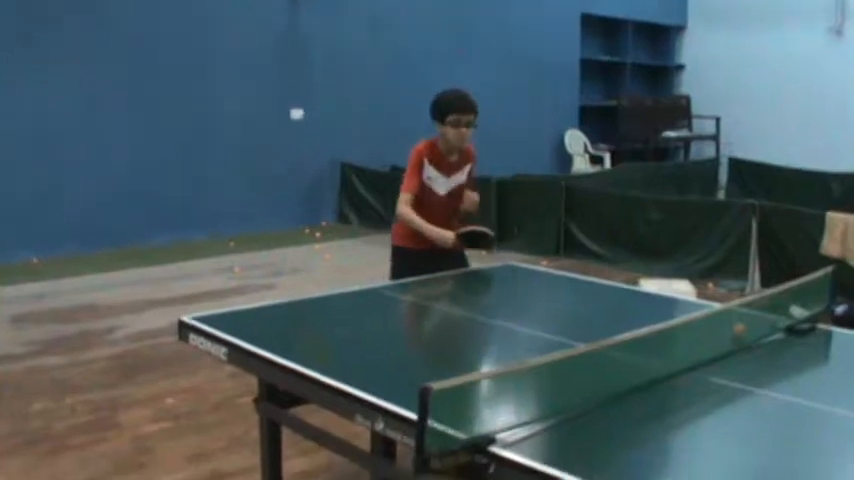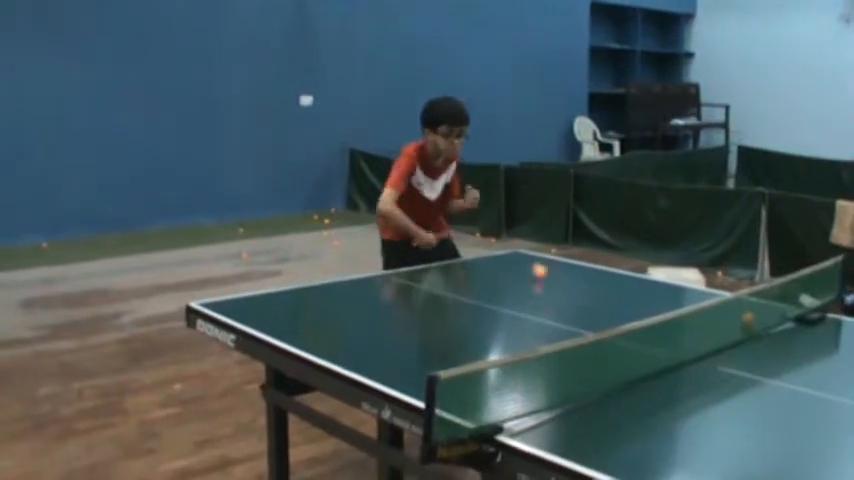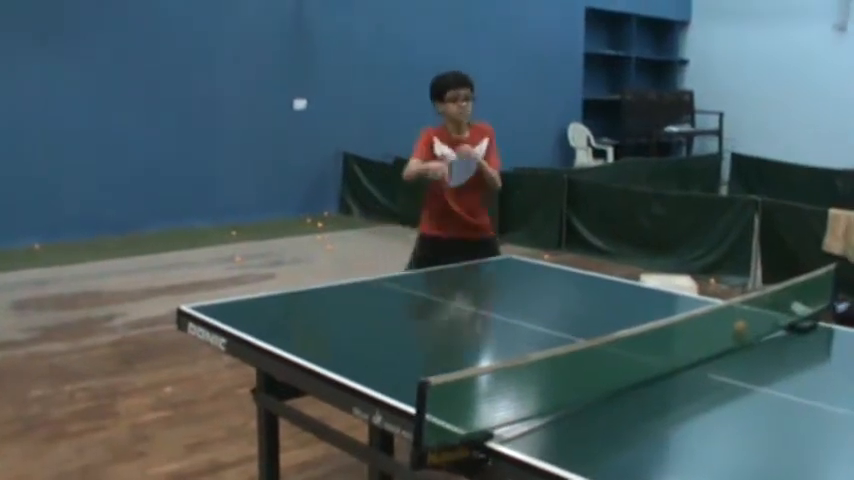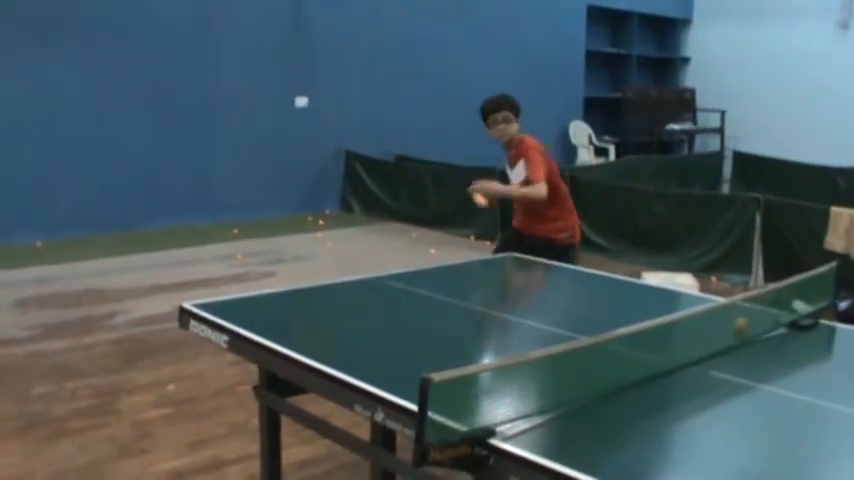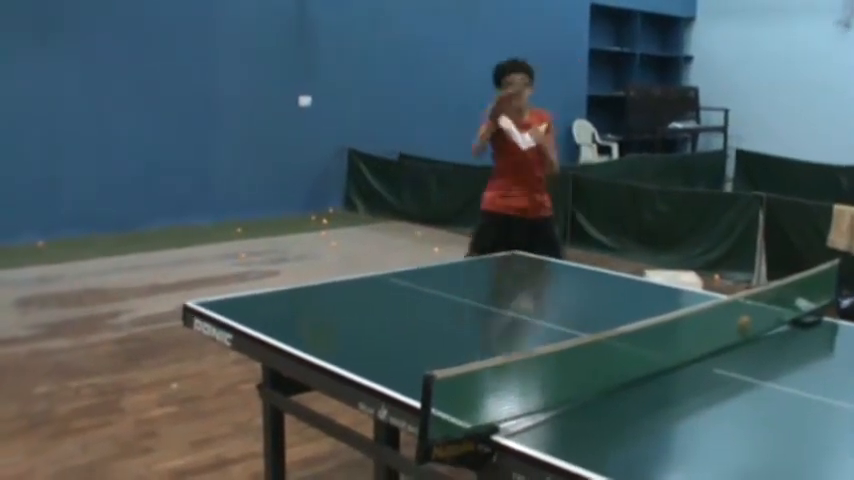
dt=0.5s
person 1, frame 1
left shoulder: (469, 156)
right shoulder: (422, 153)
left elbow: (459, 209)
right elbow: (402, 209)
left wrist: (469, 206)
right wrist: (435, 233)
left hip: (448, 244)
right hip: (410, 245)
person 1, frame 2
left shoulder: (453, 157)
right shoulder: (411, 156)
left elbow: (450, 206)
right elbow: (384, 206)
left wrist: (467, 204)
right wrist: (419, 234)
left hip: (436, 235)
right hip: (399, 237)
person 1, frame 3
left shoulder: (485, 134)
right shoulder: (431, 137)
left elbow: (495, 186)
right elbow: (408, 173)
left wrist: (479, 161)
right wrist: (430, 167)
left hip: (479, 232)
right hip: (437, 232)
person 1, frame 4
left shoulder: (530, 148)
right shoulder: (512, 154)
left elbow: (540, 193)
left wrist: (499, 190)
right wrist: (487, 190)
left hip: (558, 233)
right hip: (524, 230)
person 1, frame 5
left shoulder: (543, 120)
right shoulder: (497, 121)
left elbow: (552, 169)
right elbow: (477, 150)
left wrist: (545, 144)
right wrist: (493, 119)
left hip: (538, 209)
right hip: (499, 208)
